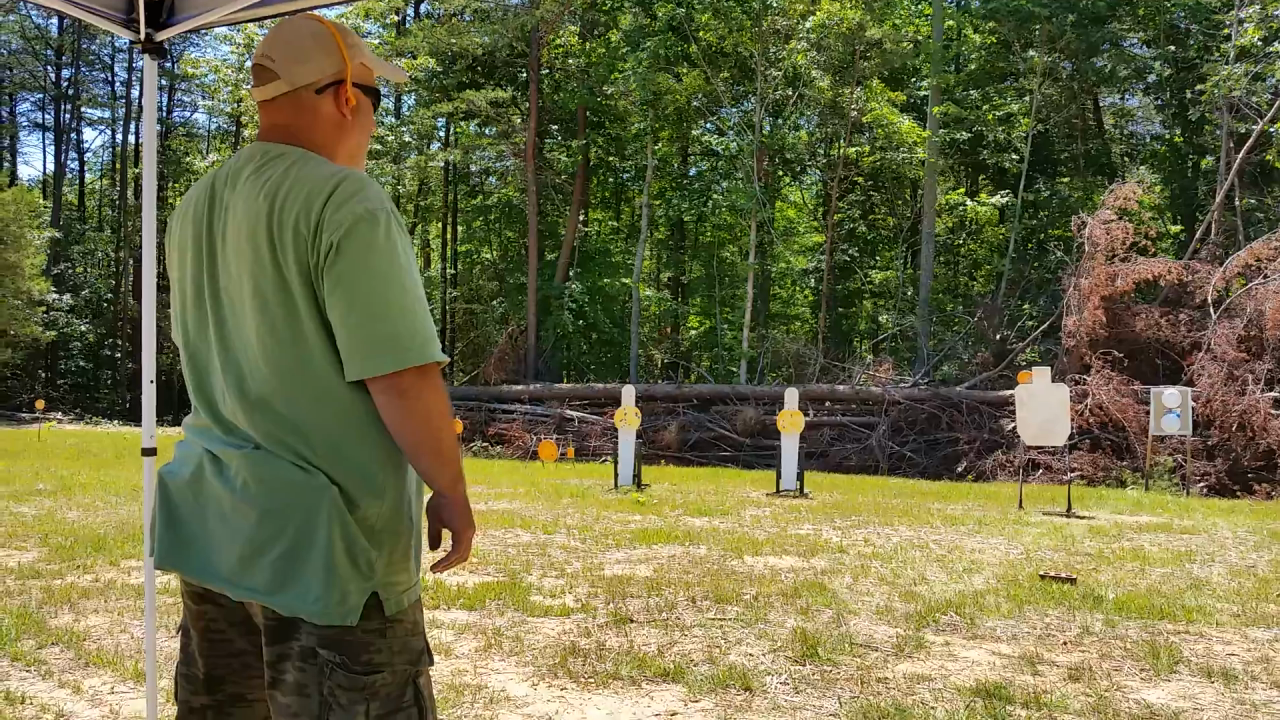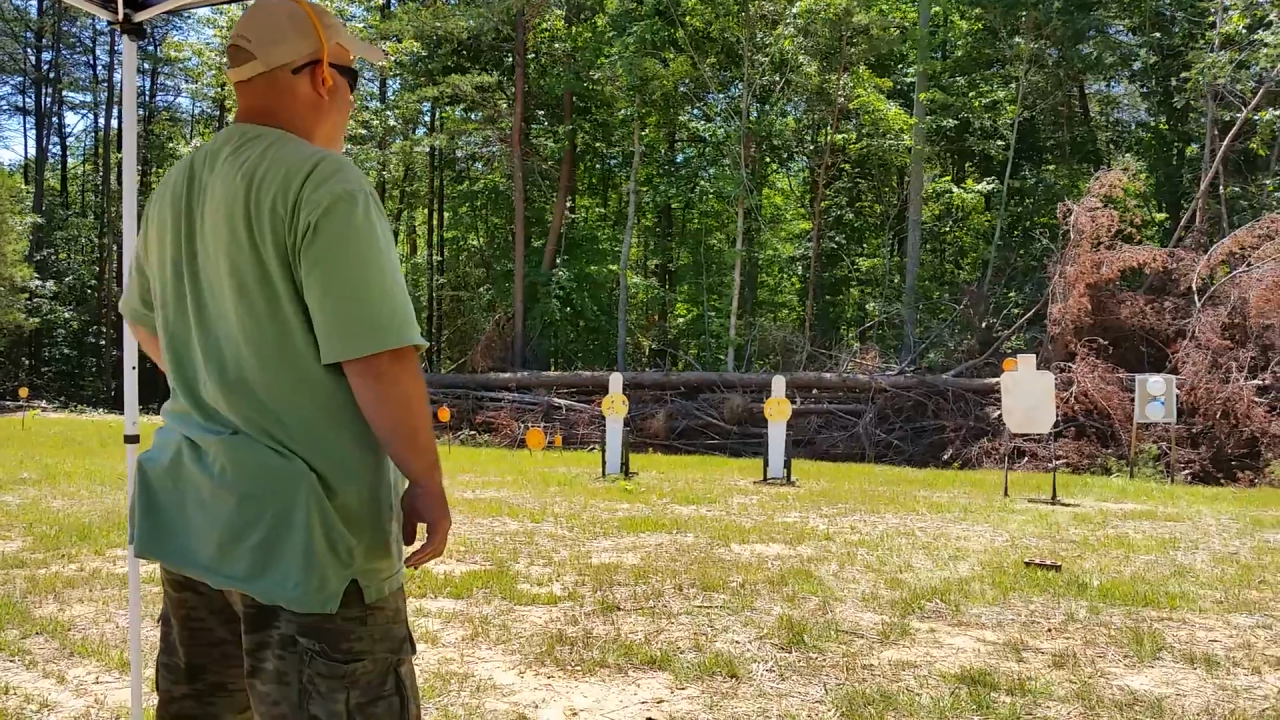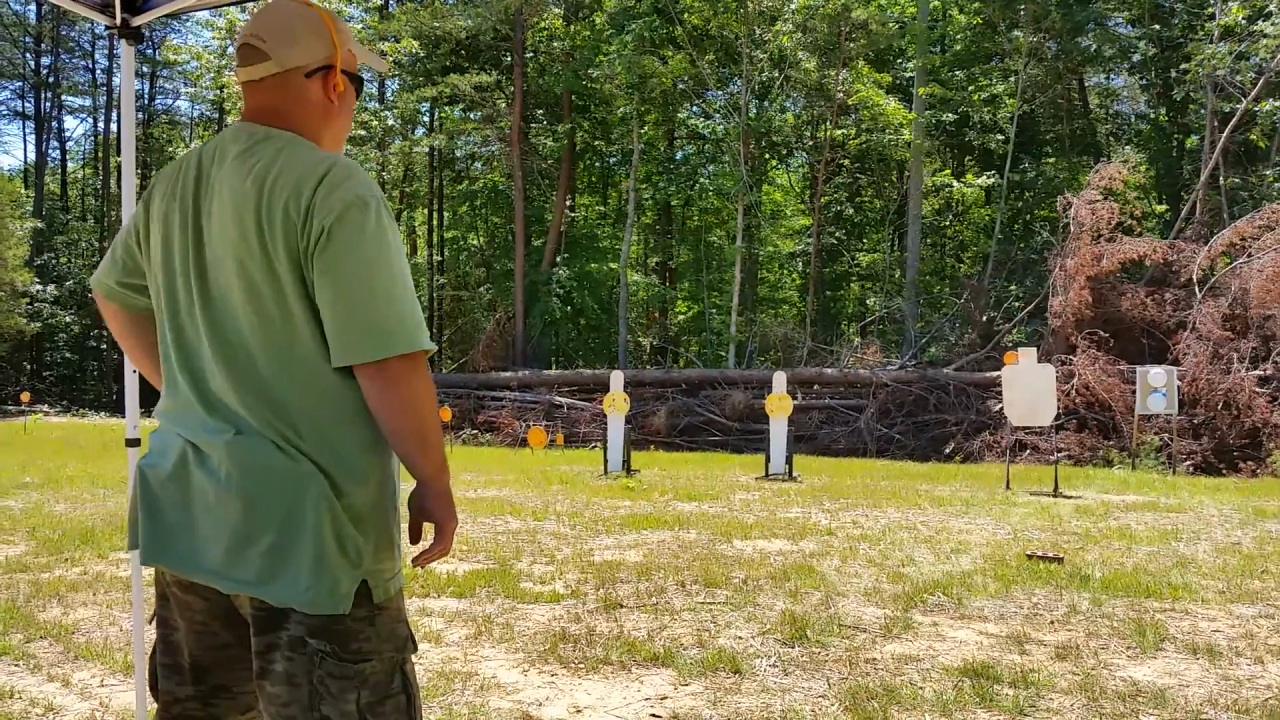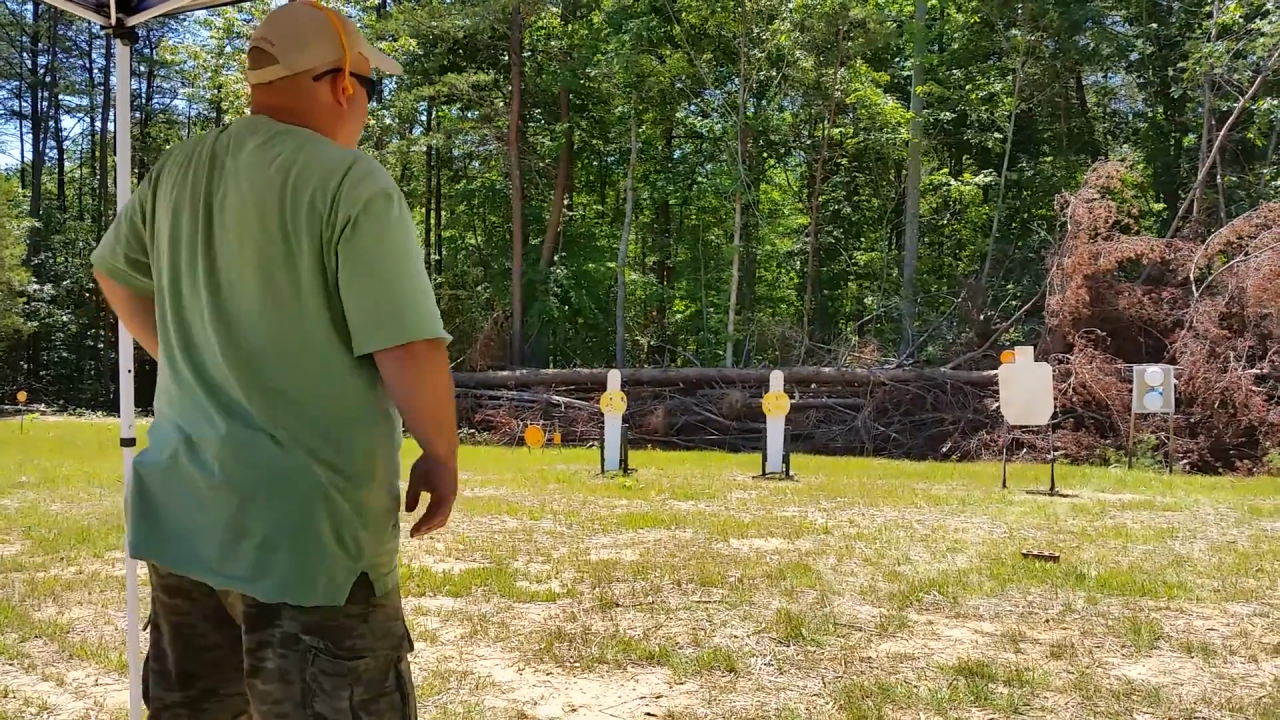
dt=0.5s
person 1, frame 1
left shoulder: (197, 205)
right shoulder: (345, 202)
right elbow: (401, 375)
right wrist: (450, 493)
left hip: (213, 525)
right hip: (325, 538)
person 1, frame 2
left shoulder: (175, 188)
right shoulder: (325, 183)
left elbow: (143, 319)
right elbow: (379, 358)
right wrist: (425, 482)
left hip: (194, 512)
right hip: (306, 523)
person 1, frame 3
left shoulder: (172, 185)
right shoulder: (333, 188)
left elbow: (114, 292)
right elbow: (388, 361)
right wrist: (434, 483)
left hip: (188, 514)
right hip: (307, 527)
person 1, frame 4
left shoulder: (178, 171)
right shoulder: (350, 182)
left elbow: (117, 271)
right elbow: (409, 347)
right wrist: (440, 455)
left hip: (182, 511)
right hip: (302, 523)
